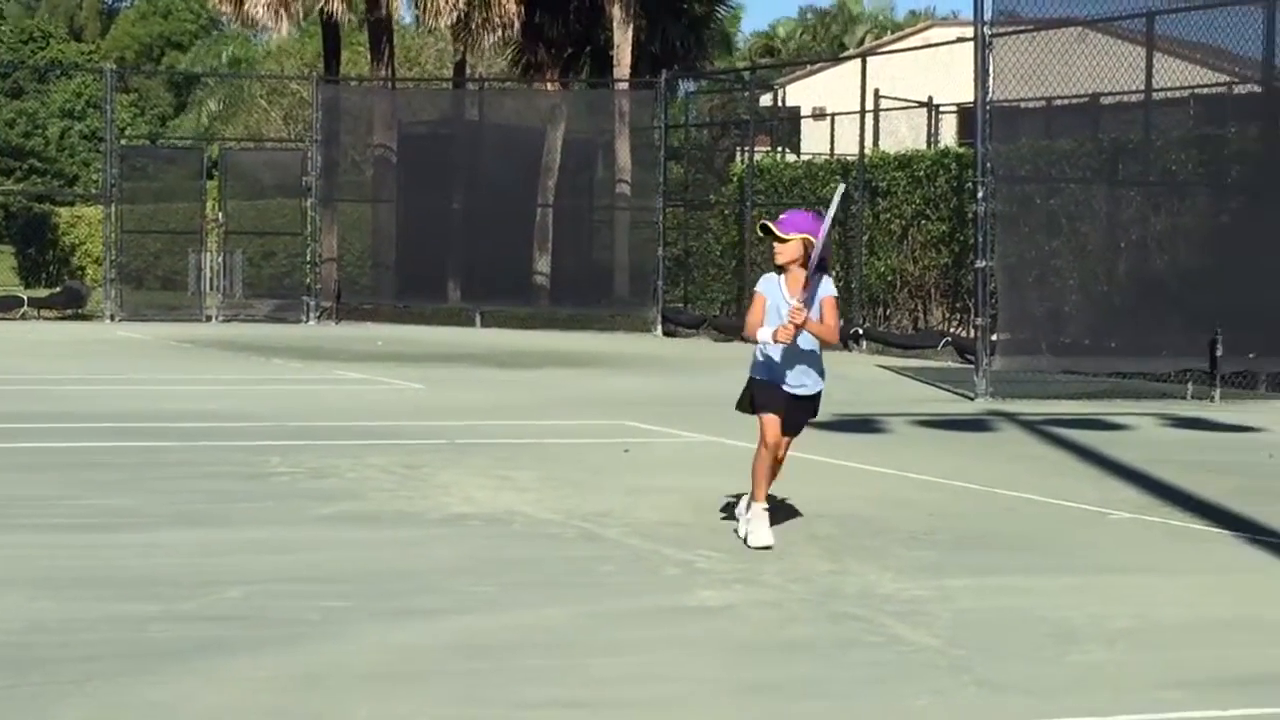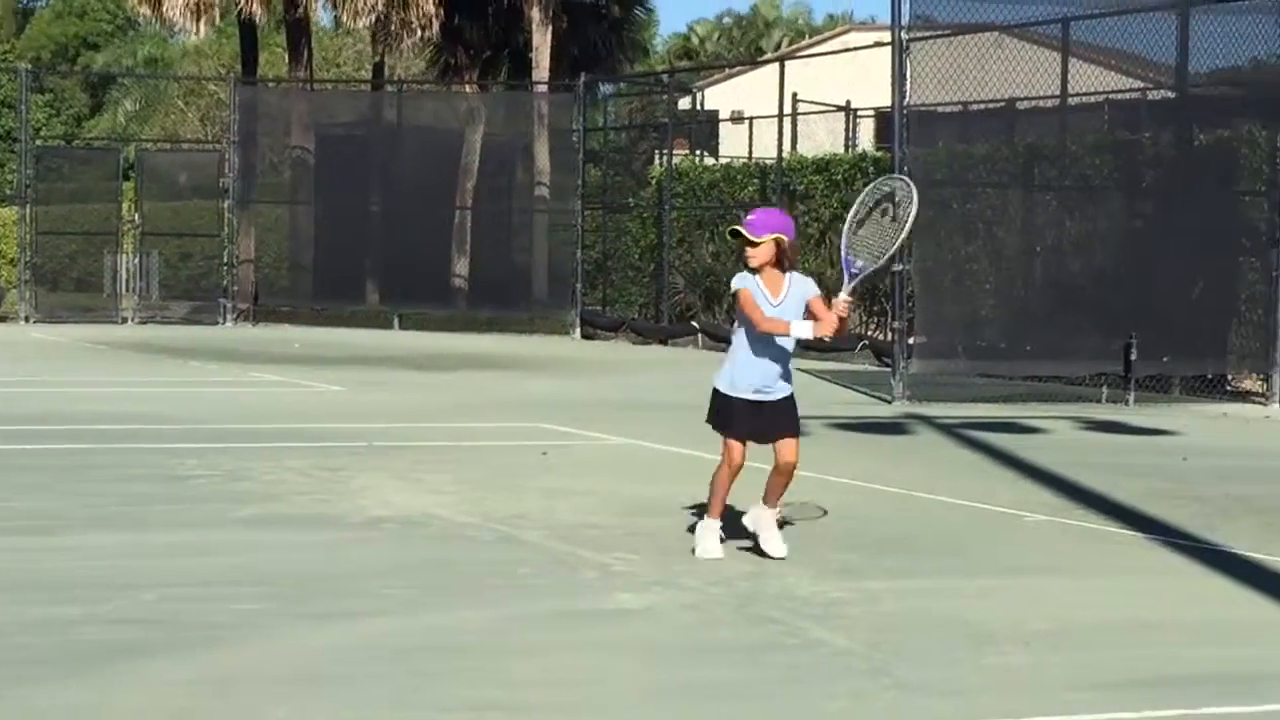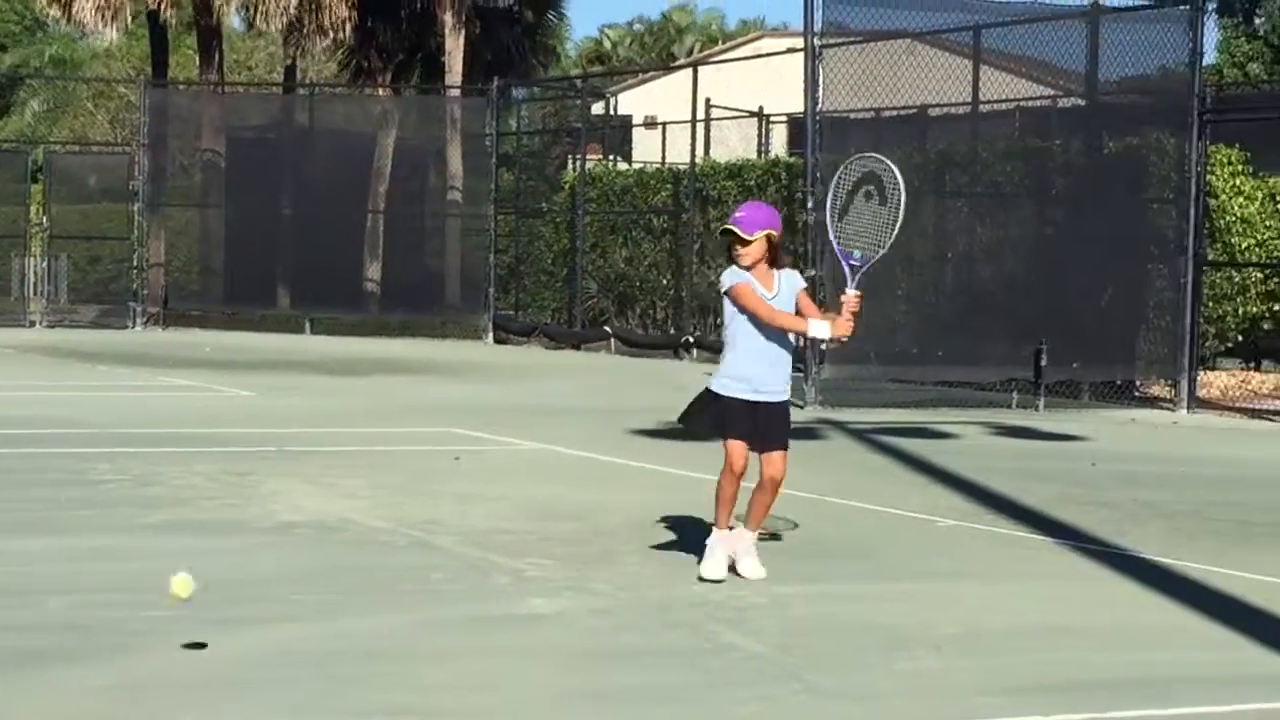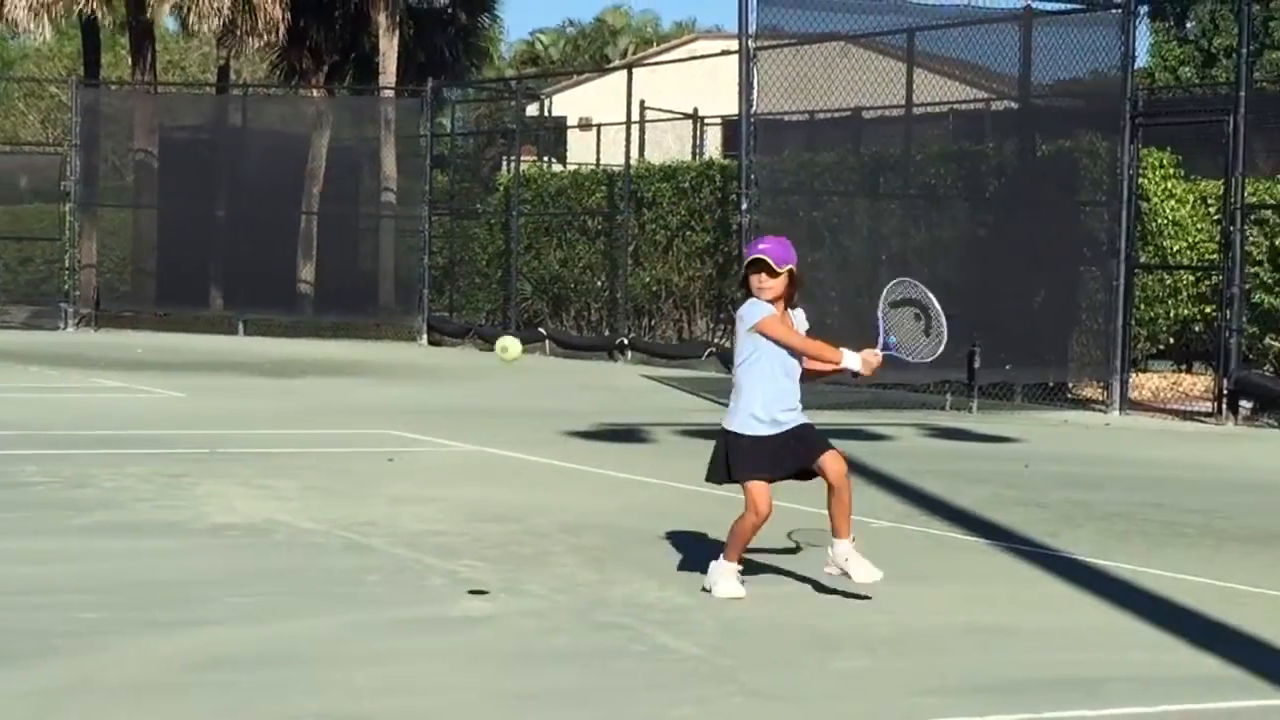
dt=0.2s
person 1, frame 1
left shoulder: (823, 285)
right shoulder: (767, 283)
left elbow: (832, 336)
right elbow: (749, 329)
left wrist: (807, 322)
right wrist: (774, 334)
left hip: (805, 383)
right hip: (768, 377)
left knee: (777, 451)
right knee: (770, 436)
left ankle: (756, 496)
right ankle: (757, 512)
person 1, frame 2
left shoulder: (803, 284)
right shoulder: (743, 283)
left elbow: (831, 326)
right elbow: (761, 323)
left wrist: (840, 314)
right wrist: (808, 329)
left hip: (777, 390)
right hip: (739, 387)
left knee: (788, 459)
right knee: (732, 461)
left ankle: (763, 514)
right ankle: (711, 524)
person 1, frame 3
left shoulder: (790, 280)
right shoulder: (733, 279)
left elbow: (814, 322)
right elbow: (772, 318)
left wrist: (842, 316)
right wrist: (826, 328)
left hip: (774, 395)
right hip: (731, 391)
left knee: (773, 474)
right knee: (736, 462)
left ankle: (745, 537)
right ankle: (719, 537)
person 1, frame 4
left shoulder: (795, 316)
right shoulder: (753, 311)
left elbow: (804, 364)
right elbow: (809, 348)
left wrist: (852, 359)
right wrist: (853, 359)
left hip: (789, 424)
right hip: (748, 428)
left knee: (836, 470)
right knee: (760, 507)
left ankle: (842, 550)
right ankle: (726, 567)
